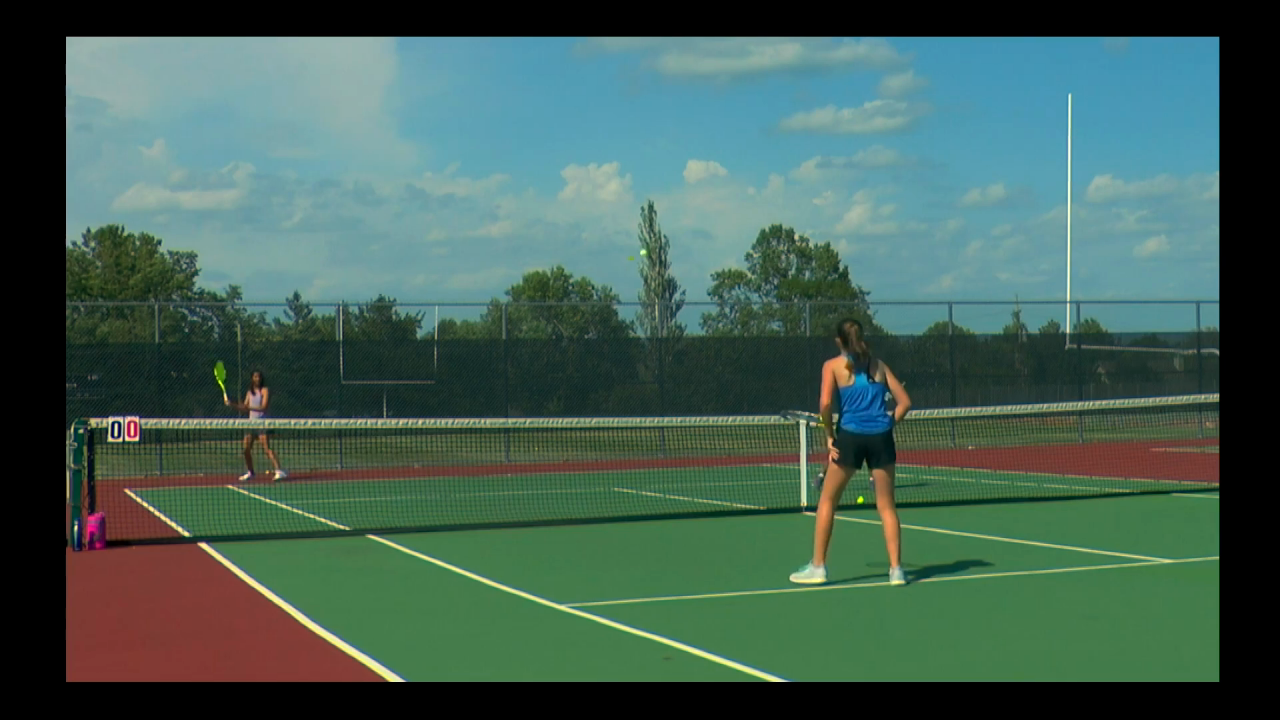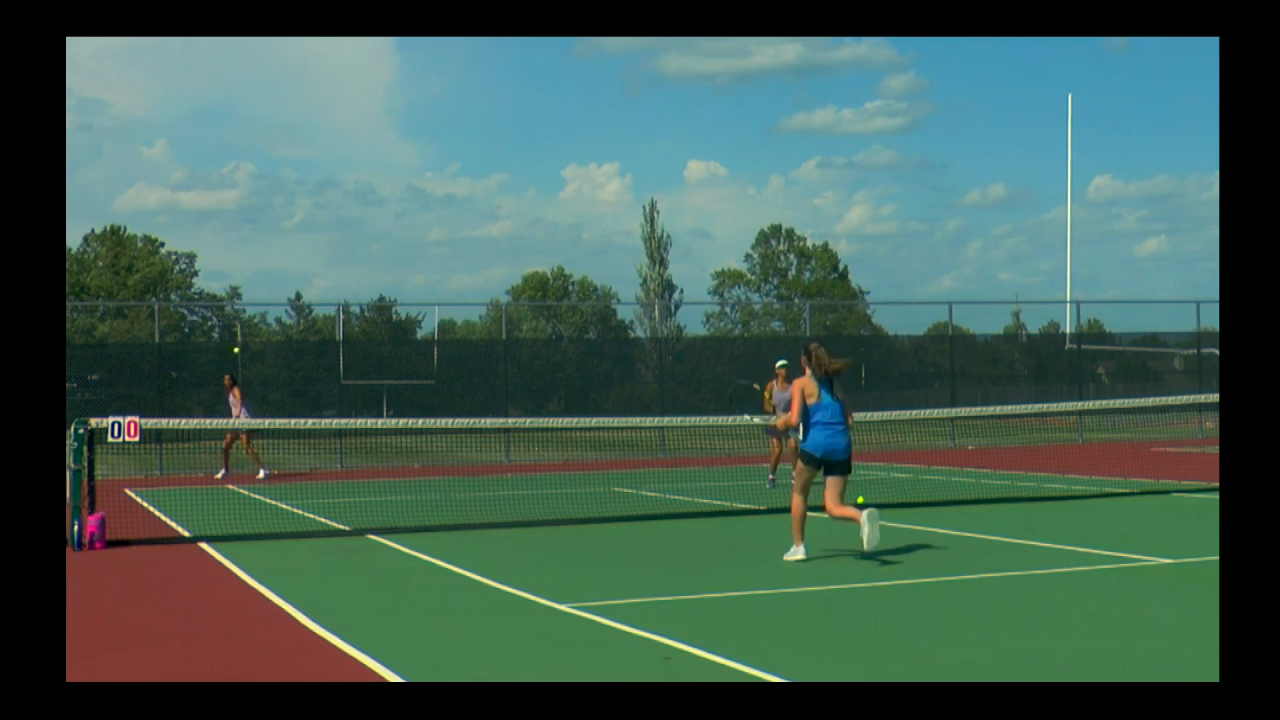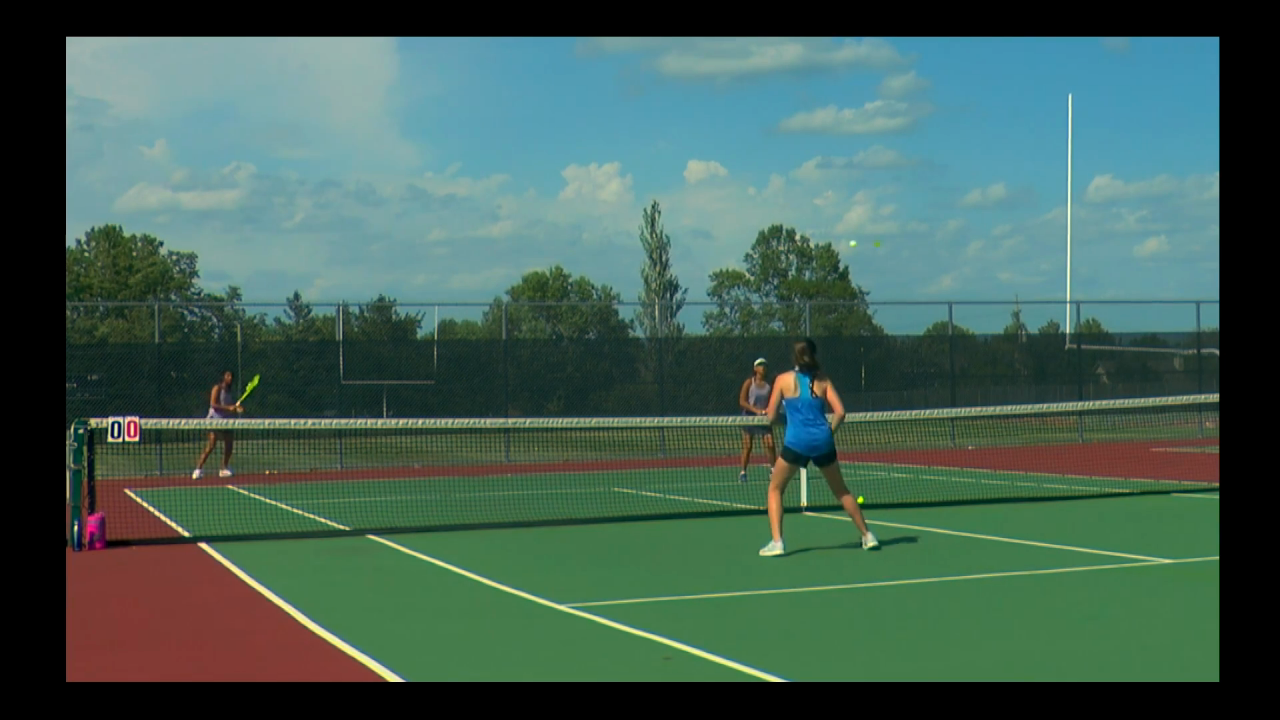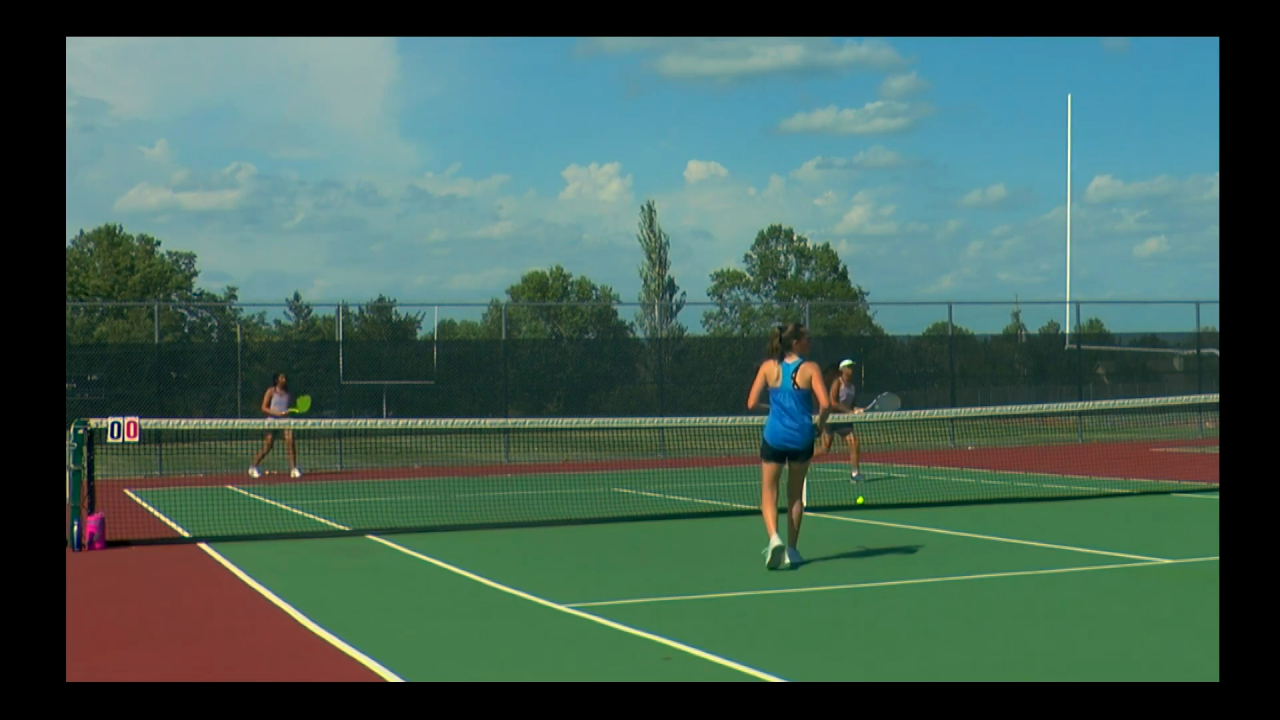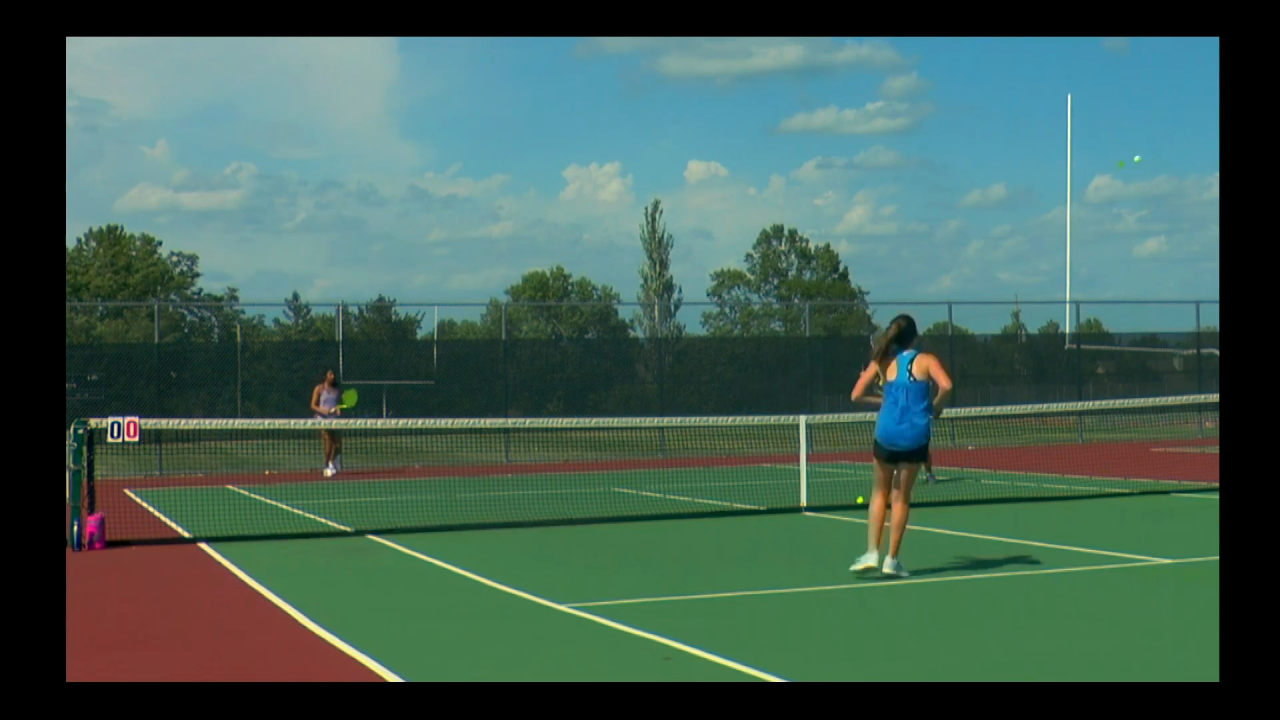
dt=1s
person 1, frame 1
left shoulder: (833, 366)
right shoulder: (878, 364)
left elbow: (826, 403)
right elbow: (905, 402)
left wrist: (829, 434)
left hip: (851, 435)
right hip: (881, 436)
left knee: (827, 502)
right knee: (886, 505)
left ankle: (817, 567)
right ankle: (896, 570)
person 1, frame 2
left shoulder: (800, 384)
right shoulder: (834, 383)
left elbow: (795, 420)
right elbow: (849, 421)
left wrist: (783, 422)
left hip: (814, 446)
right hip: (841, 448)
left knee: (799, 492)
right knee: (833, 508)
left ankle: (798, 547)
right ankle: (862, 516)
person 1, frame 3
left shoulder: (783, 380)
right shoulder: (823, 380)
left elbow: (771, 416)
right elbow: (840, 412)
right wrist: (829, 431)
left hip: (796, 442)
right hip: (821, 441)
left knee: (775, 489)
right knee: (840, 490)
left ankle: (776, 542)
right ankle: (867, 536)
person 1, frame 4
left shoulder: (768, 367)
right shoulder: (810, 368)
left elbow: (751, 404)
right elbow: (825, 404)
right wrist: (820, 425)
left hip: (774, 436)
right hip: (802, 436)
left knee: (770, 495)
right knee: (795, 495)
left ankle: (774, 539)
right ankle: (791, 551)
person 1, frame 5
left shoulder: (883, 359)
right shoulder: (927, 359)
left elbow: (856, 395)
right elbow: (946, 386)
right wrist: (935, 407)
left hip: (887, 434)
right hip: (916, 436)
left knee: (880, 493)
right knee: (902, 497)
left ankle: (872, 553)
right ankle: (892, 559)
